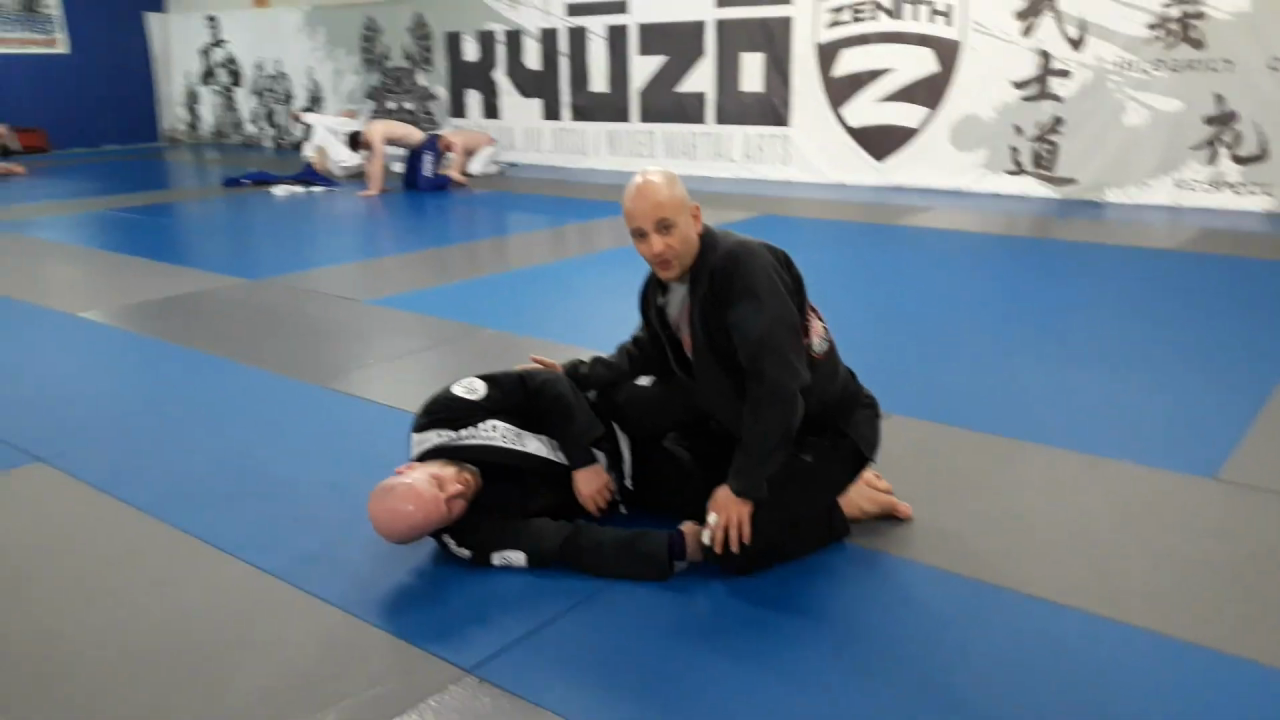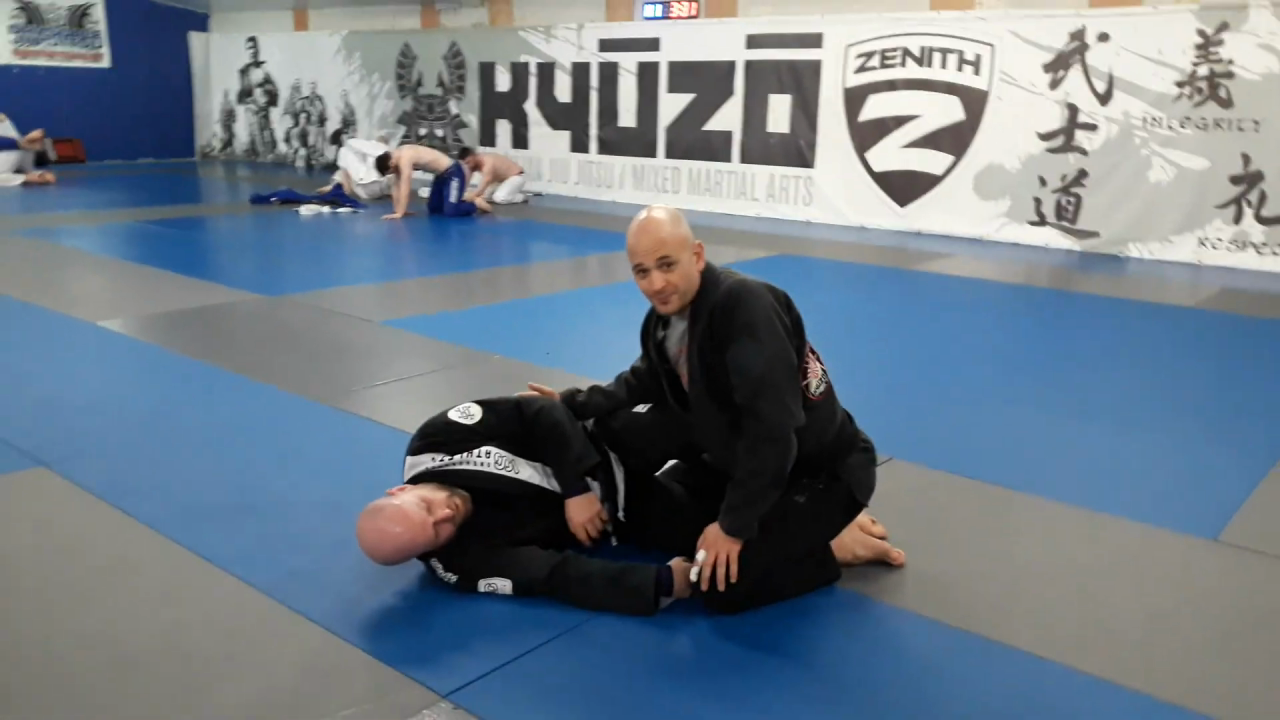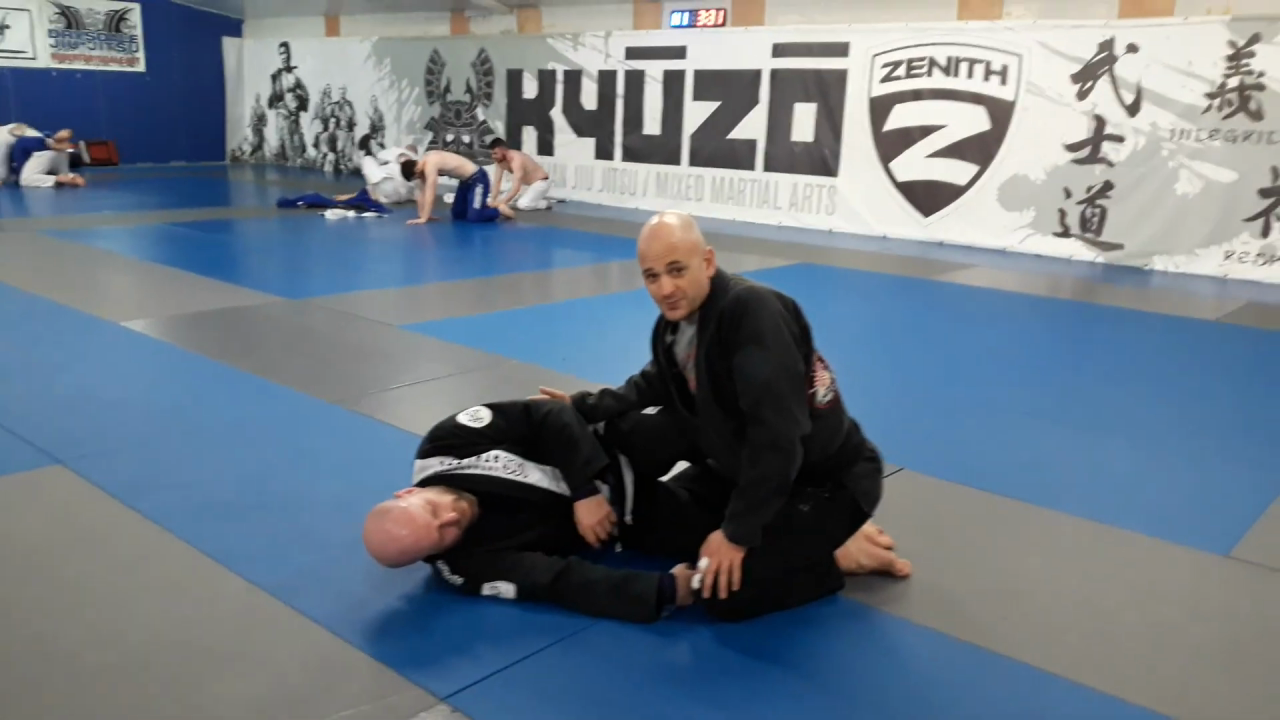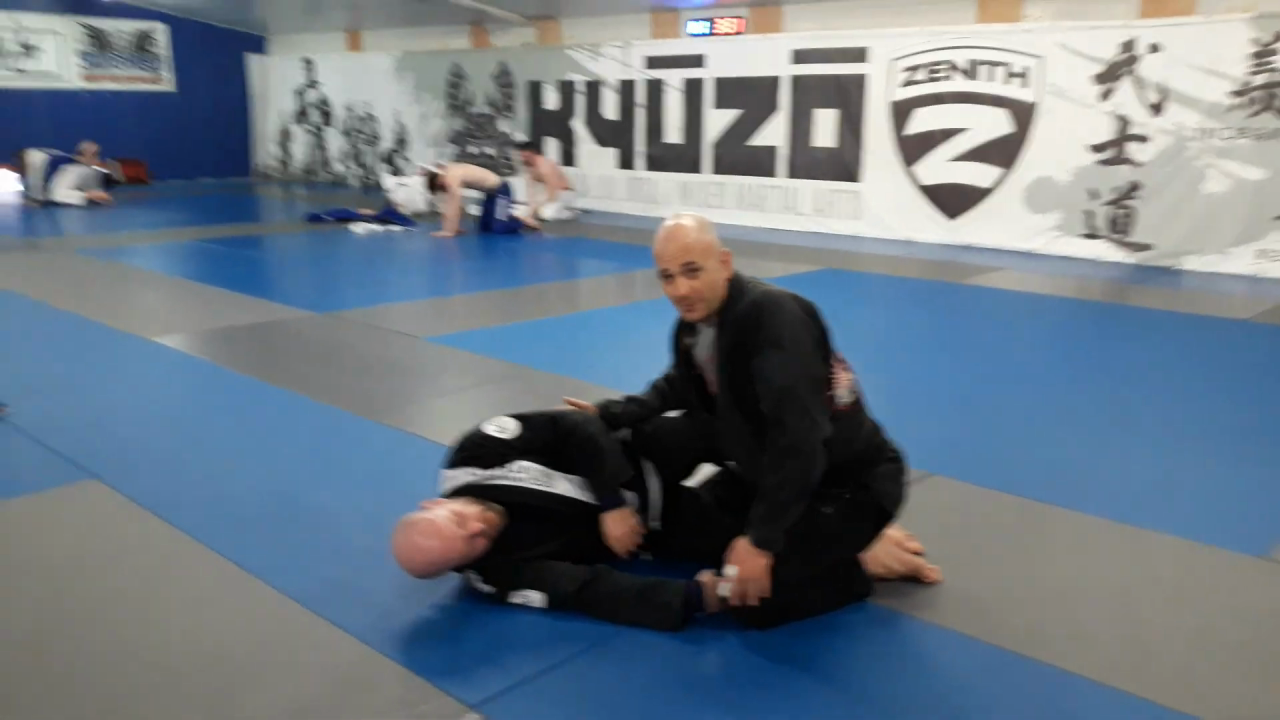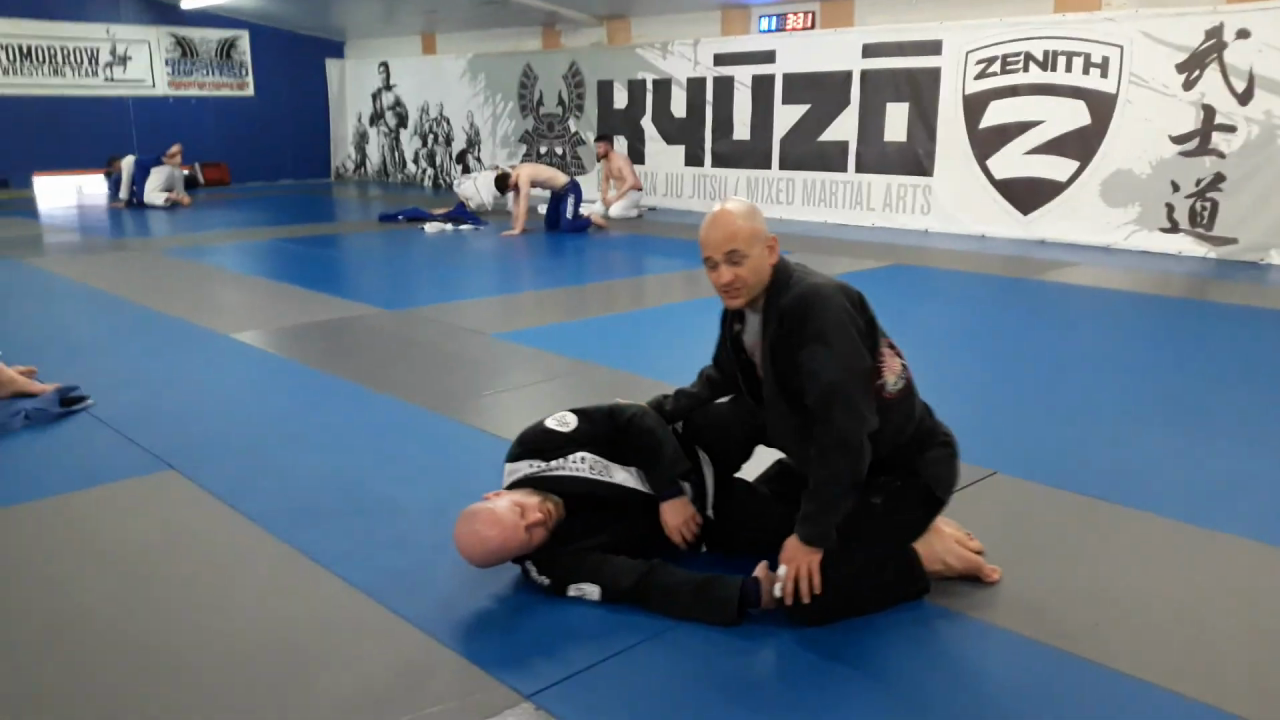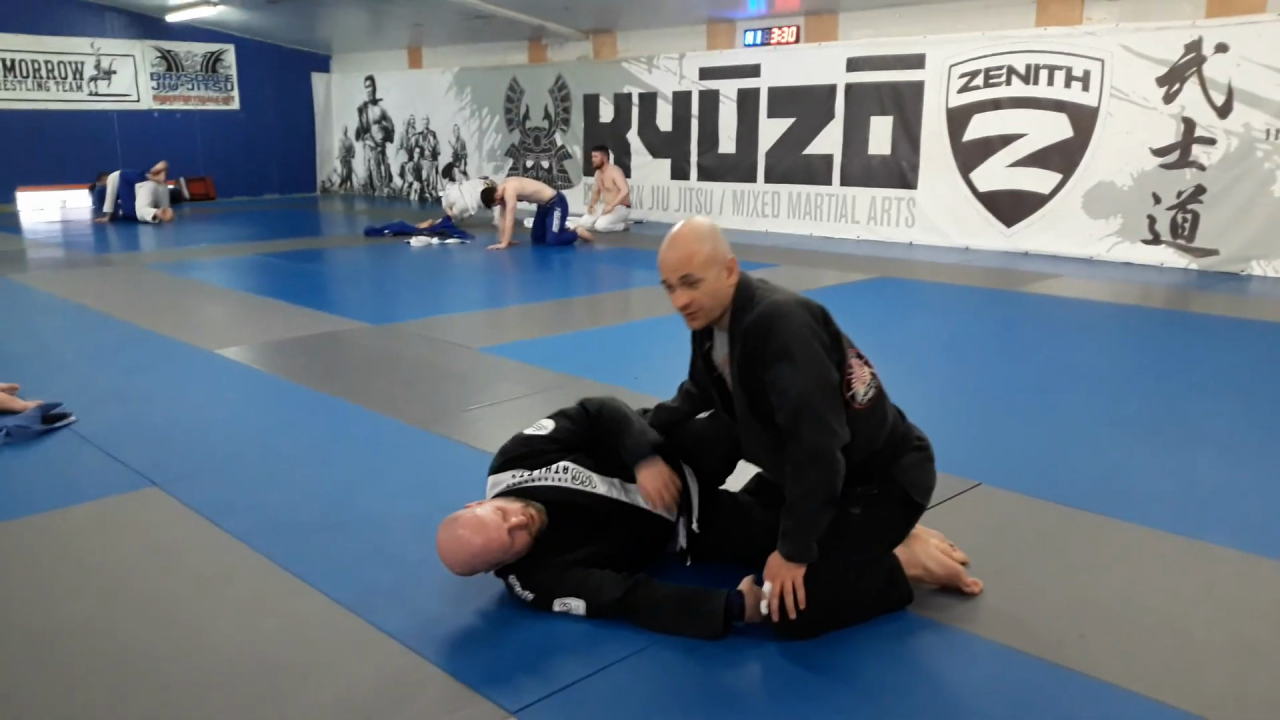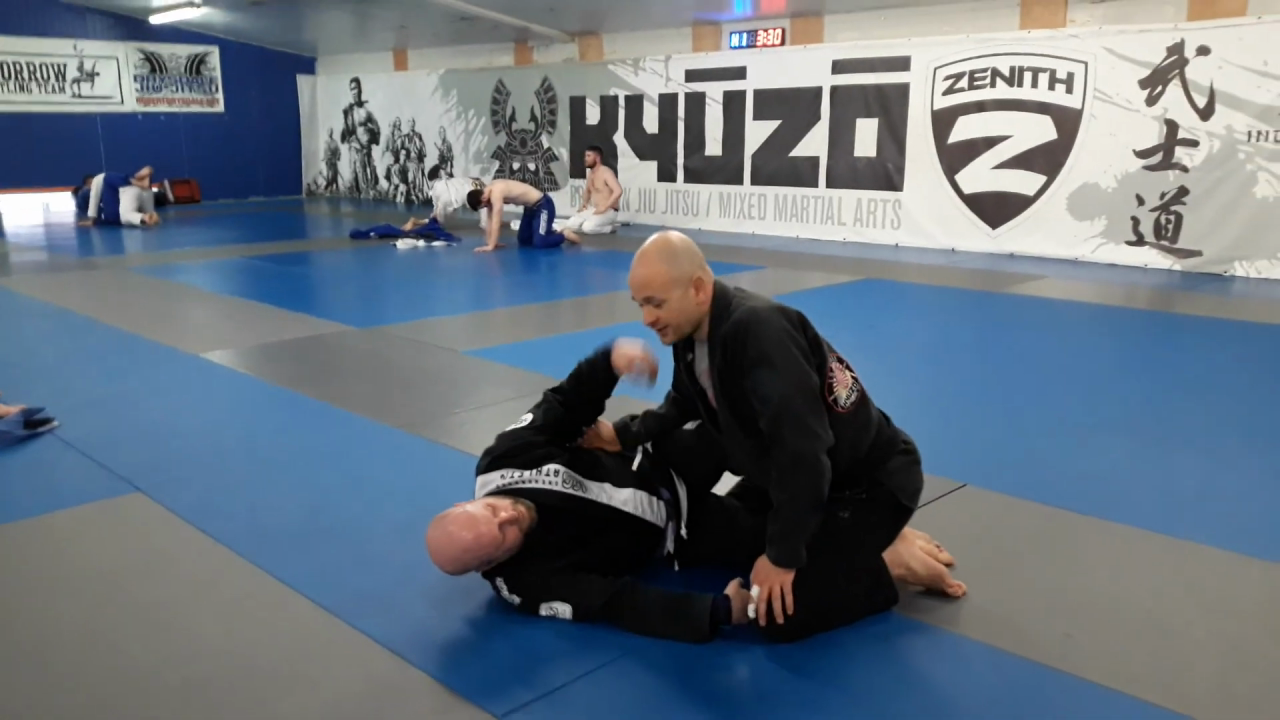
dt=0.2s
person 1, frame 1
left shoulder: (444, 414)
right shoulder: (478, 539)
left elbow: (542, 386)
right elbow: (576, 547)
left wrist: (583, 459)
right wrist: (681, 546)
person 1, frame 2
left shoulder: (438, 437)
right shoulder: (465, 564)
left elbow: (537, 414)
right elbow: (561, 577)
left wrist: (576, 487)
right wrist: (669, 582)
person 1, frame 3
left shoulder: (444, 445)
right shoulder: (472, 569)
left elbow: (545, 418)
right elbow: (559, 584)
left wrist: (584, 491)
right wrist: (672, 590)
left hip: (612, 450)
right hip: (625, 519)
person 1, frame 4
left shoulder: (475, 455)
right shoulder: (500, 577)
left elbow: (571, 429)
right elbow: (593, 592)
left wrist: (612, 502)
right wrist: (700, 598)
left hip: (638, 456)
right hip: (650, 525)
right ankle: (860, 557)
person 1, frame 5
left shoulder: (535, 449)
right shoulder: (559, 566)
left elbow: (631, 419)
right elbow: (646, 587)
left wrist: (672, 493)
right wrist: (756, 592)
left hip: (687, 453)
person 1, frame 6
left shoulder: (517, 460)
right shoulder: (543, 581)
left elbow: (601, 415)
right elbow: (631, 599)
left wrist: (645, 457)
right wrist: (737, 608)
left hip: (672, 462)
right hip: (688, 528)
right ankle: (897, 563)
person 1, frame 7
left shoulder: (506, 461)
right shoulder: (529, 584)
left elbow: (570, 400)
right elbow: (619, 604)
left wrist: (613, 358)
right wrist: (724, 611)
left hip: (657, 466)
right hip: (676, 533)
right ankle: (888, 566)
person 2, frame 1
left shoulder: (746, 267)
right shoulder: (661, 284)
left elbow: (777, 387)
right elbow: (649, 355)
left wrist: (744, 485)
right wrist: (575, 374)
left hip: (824, 427)
right hip: (743, 417)
left knee: (736, 547)
left ankle: (845, 501)
person 2, frame 2
left shoulder: (745, 306)
right shoulder: (662, 318)
left elbow: (771, 428)
right elbow: (647, 383)
left wrist: (733, 524)
right wrist: (572, 404)
left hip: (821, 470)
right hip: (742, 459)
left knee: (726, 587)
person 2, frame 3
left shoulder: (754, 313)
right shoulder: (673, 323)
left elbow: (776, 436)
right elbow: (656, 386)
left wrist: (738, 533)
right wrist: (583, 406)
left hip: (828, 479)
right hip: (750, 468)
left knee: (729, 593)
left ankle: (844, 552)
right ankle: (808, 532)
person 2, frame 4
left shoulder: (772, 317)
right shoulder: (693, 325)
left elbow: (797, 440)
right elbow: (678, 391)
left wrist: (763, 539)
right wrist: (607, 414)
left hip: (851, 481)
right hip: (775, 473)
left knee: (755, 599)
right ankle: (826, 536)
person 2, frame 5
left shoulder: (816, 305)
right shoulder: (741, 307)
left elbow: (843, 430)
right elbow: (722, 377)
left wrist: (813, 535)
right wrist: (660, 411)
left hip: (904, 466)
right hip: (835, 463)
left knee: (811, 597)
left ankle: (929, 554)
right ankle: (892, 528)
person 2, frame 6
left shoulder: (779, 322)
right shoulder: (710, 321)
left elbow: (816, 445)
right elbow: (700, 393)
left wrist: (794, 550)
right wrist: (644, 425)
left hip: (881, 474)
right hip: (814, 472)
left knee: (799, 612)
left ankle: (910, 565)
right ankle: (868, 538)
person 2, frame 7
left shoulder: (758, 330)
right shoulder: (691, 331)
left elbow: (801, 450)
right elbow: (687, 403)
left wrist: (780, 555)
right wrist: (624, 433)
left hip: (869, 479)
right hip: (807, 475)
left knee: (782, 614)
right ankle: (862, 543)
